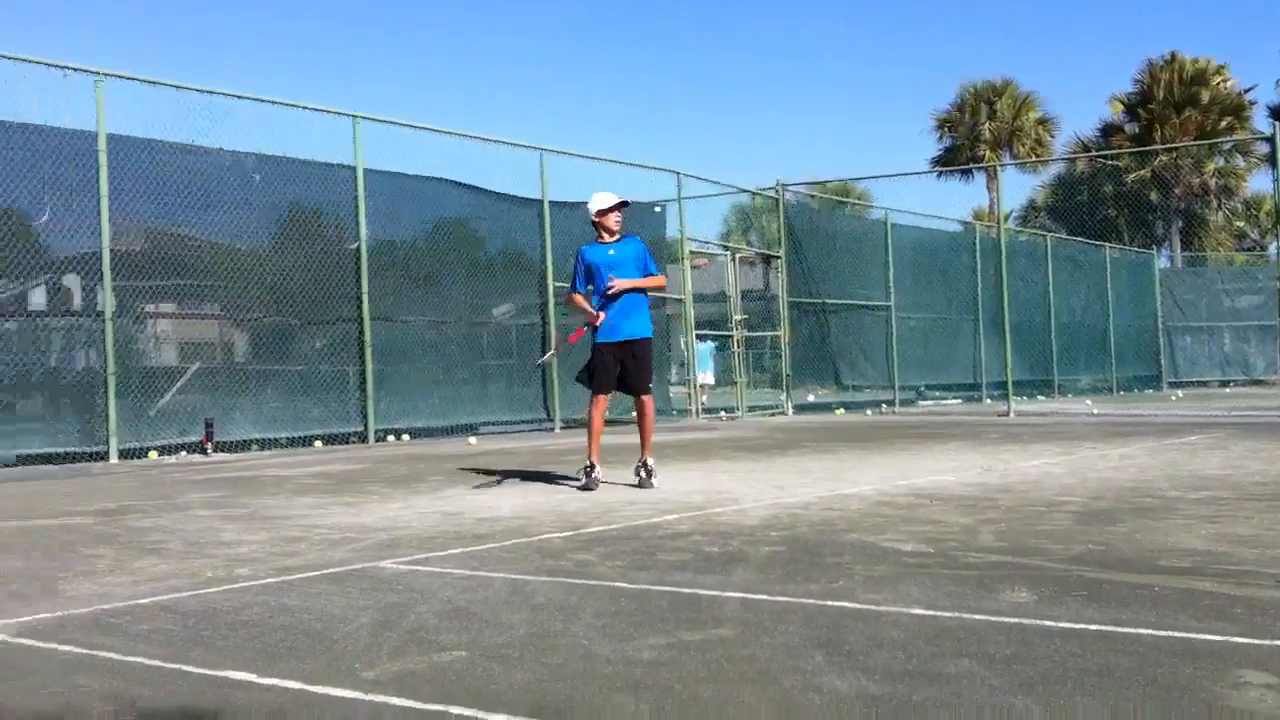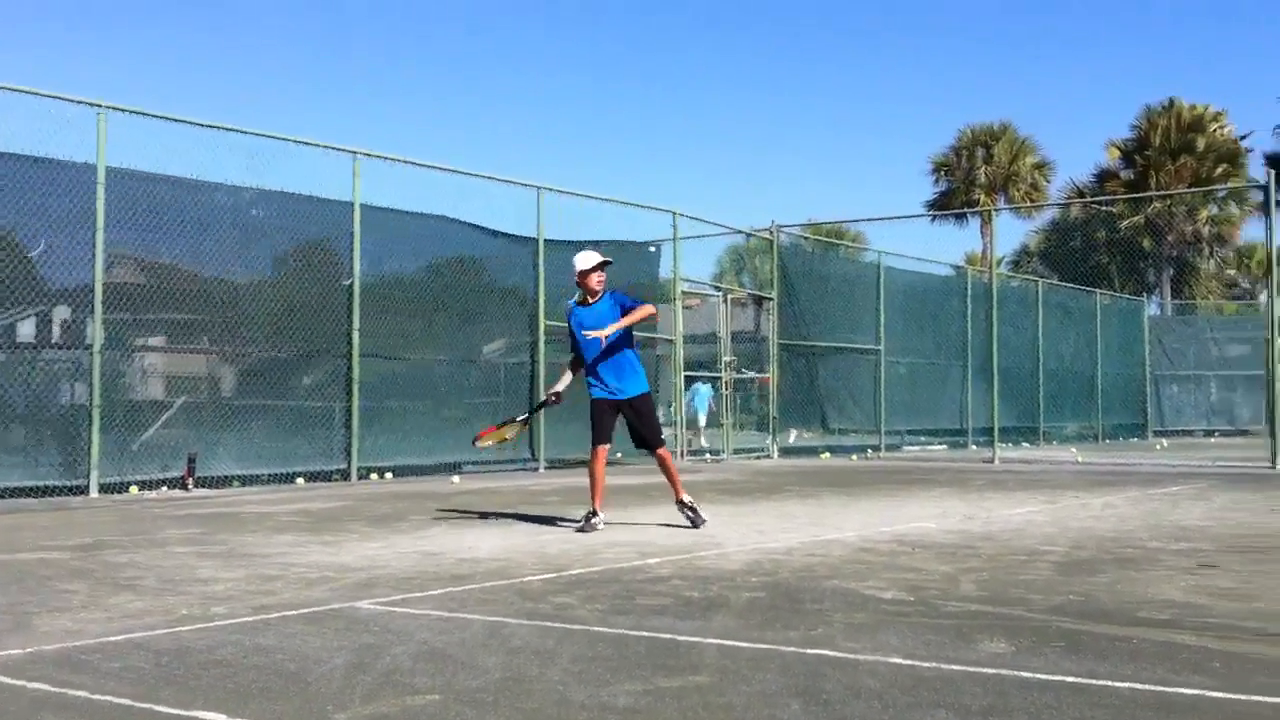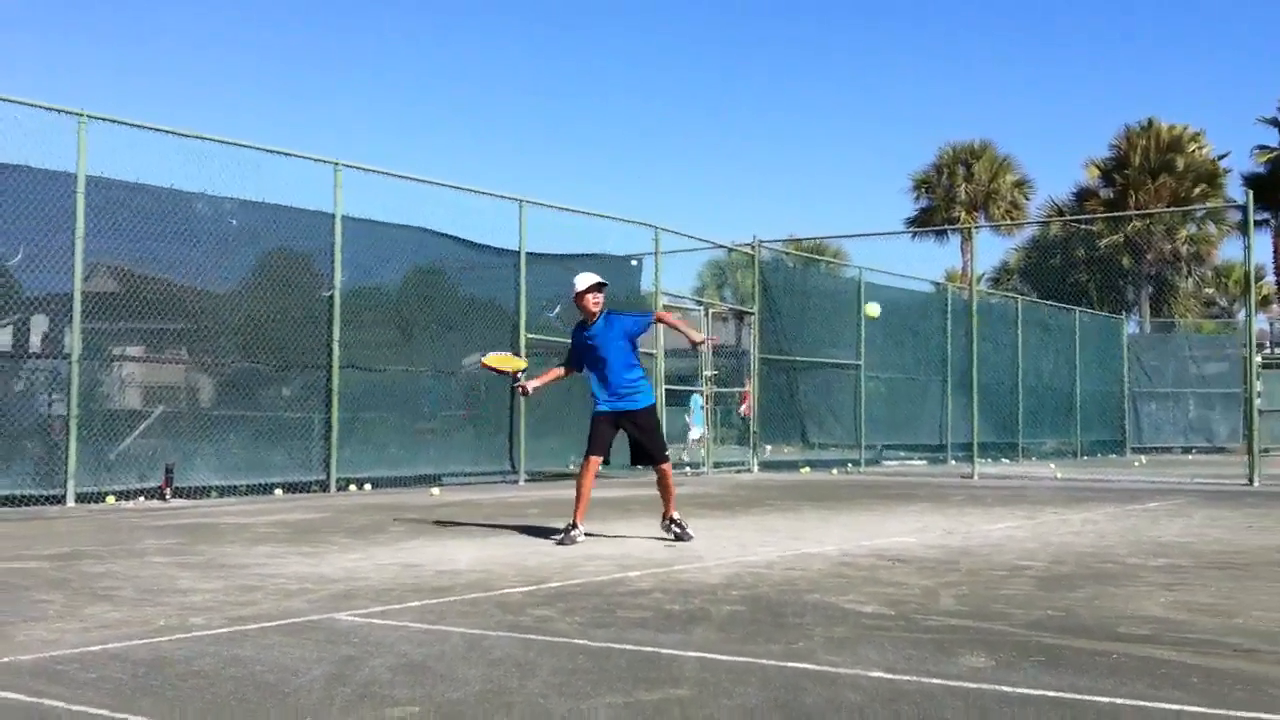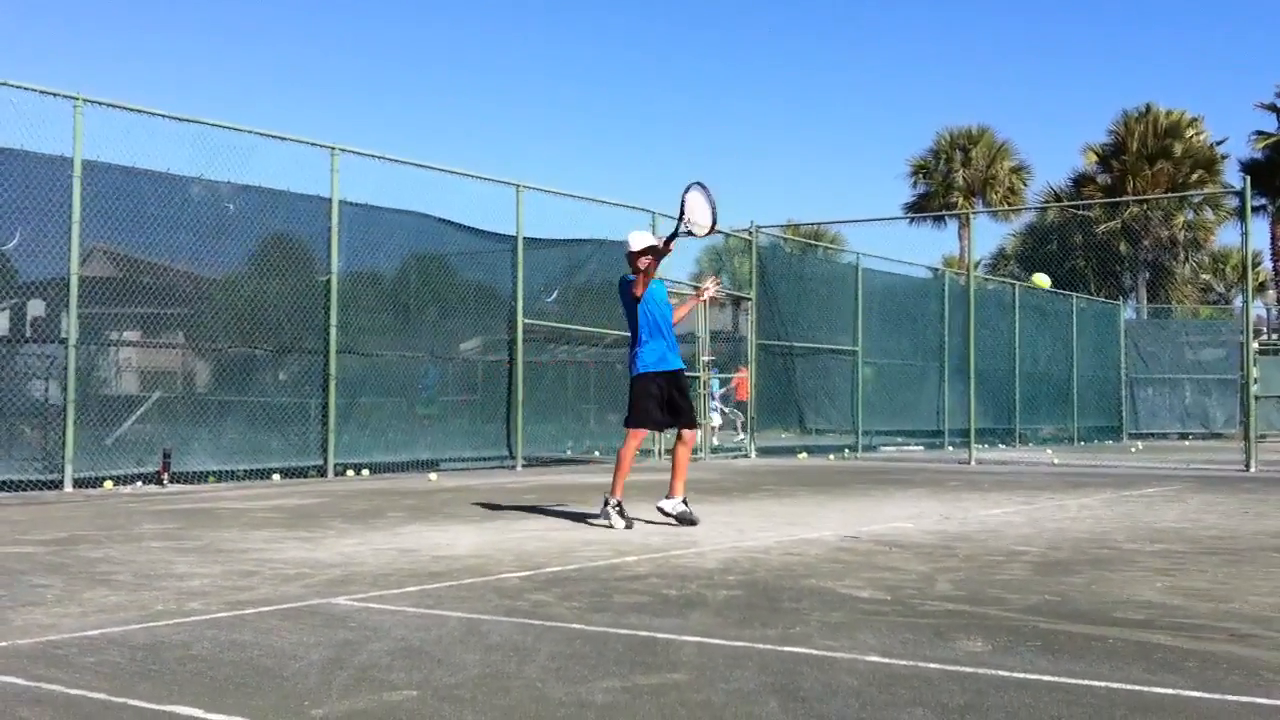
dt=0.3s
person 1, frame 1
left shoulder: (635, 244)
right shoulder: (586, 253)
left elbow: (660, 280)
right elbow: (574, 294)
left wrist: (628, 283)
right wrist: (589, 311)
left hip: (638, 334)
right hip: (605, 335)
left knee: (644, 397)
right knee: (600, 398)
left ankle: (645, 462)
right ankle: (592, 464)
person 1, frame 2
left shoulder: (616, 300)
right shoulder: (574, 313)
left elbow: (649, 308)
left wrist: (612, 327)
right wrist: (562, 383)
left hip: (635, 388)
right hip: (601, 393)
left knee: (659, 449)
right knee: (599, 449)
left ankle: (683, 500)
right ankle: (596, 511)
person 1, frame 3
left shoulder: (617, 320)
right shoulder: (579, 333)
left elbow: (660, 315)
right elbow: (570, 367)
left wrist: (690, 333)
right wrist: (535, 382)
left hip: (640, 403)
right hip: (605, 407)
left knee: (663, 465)
right knee: (592, 460)
left ankle: (671, 517)
right ankle: (577, 524)
person 1, frame 4
left shoulder: (659, 287)
right shoulder: (630, 284)
right elbow: (638, 290)
left wrist: (698, 298)
right wrist: (655, 254)
left hip: (673, 368)
right hip: (646, 368)
left knee: (688, 432)
right knee: (637, 432)
left ankle: (675, 499)
right ankle: (613, 501)
